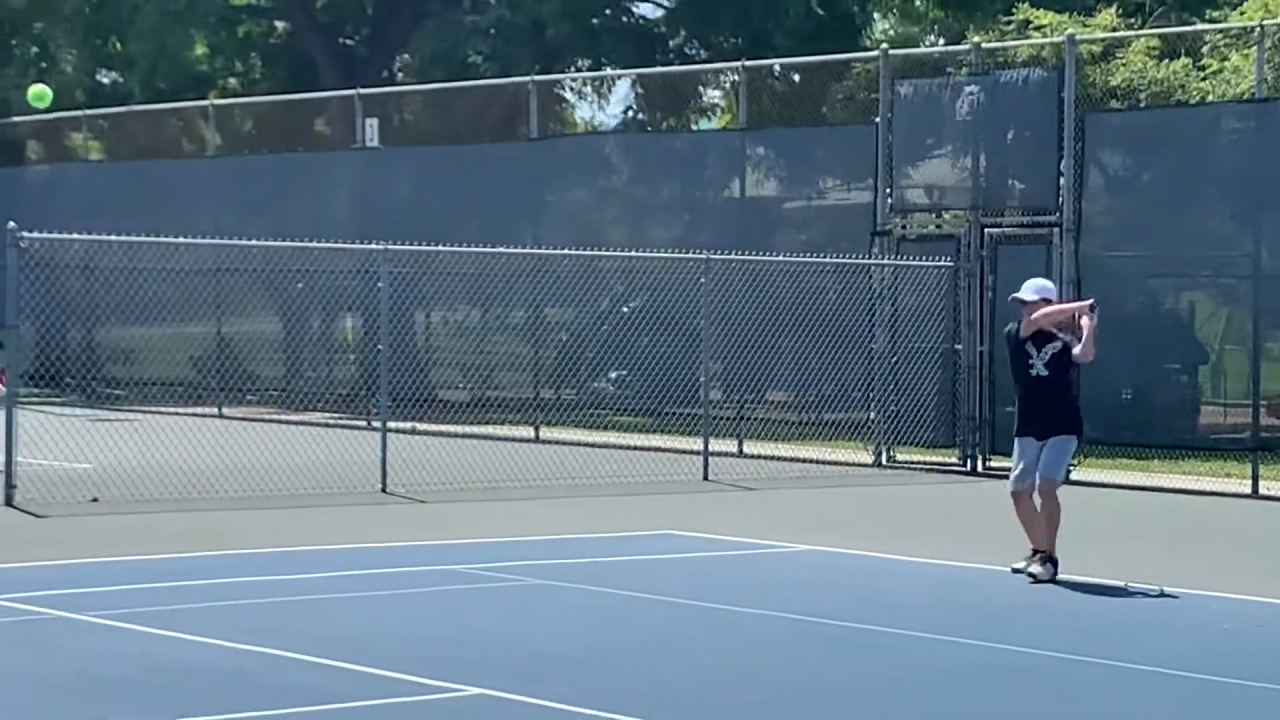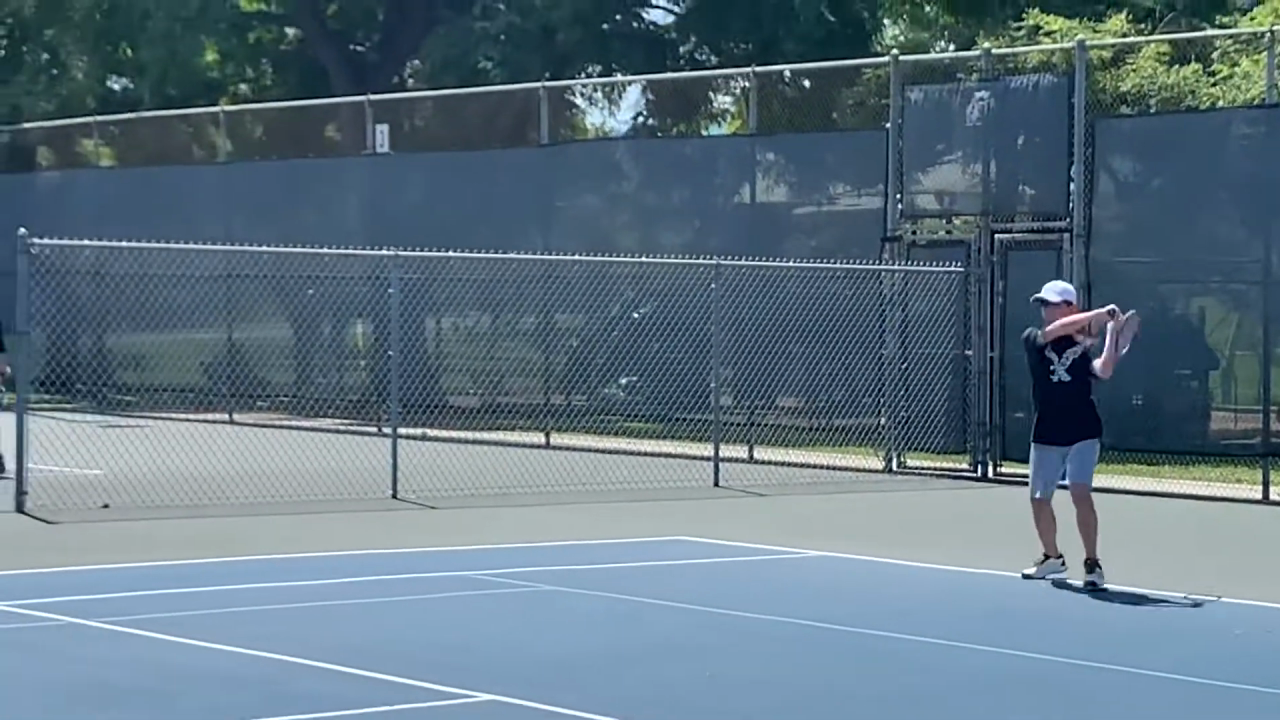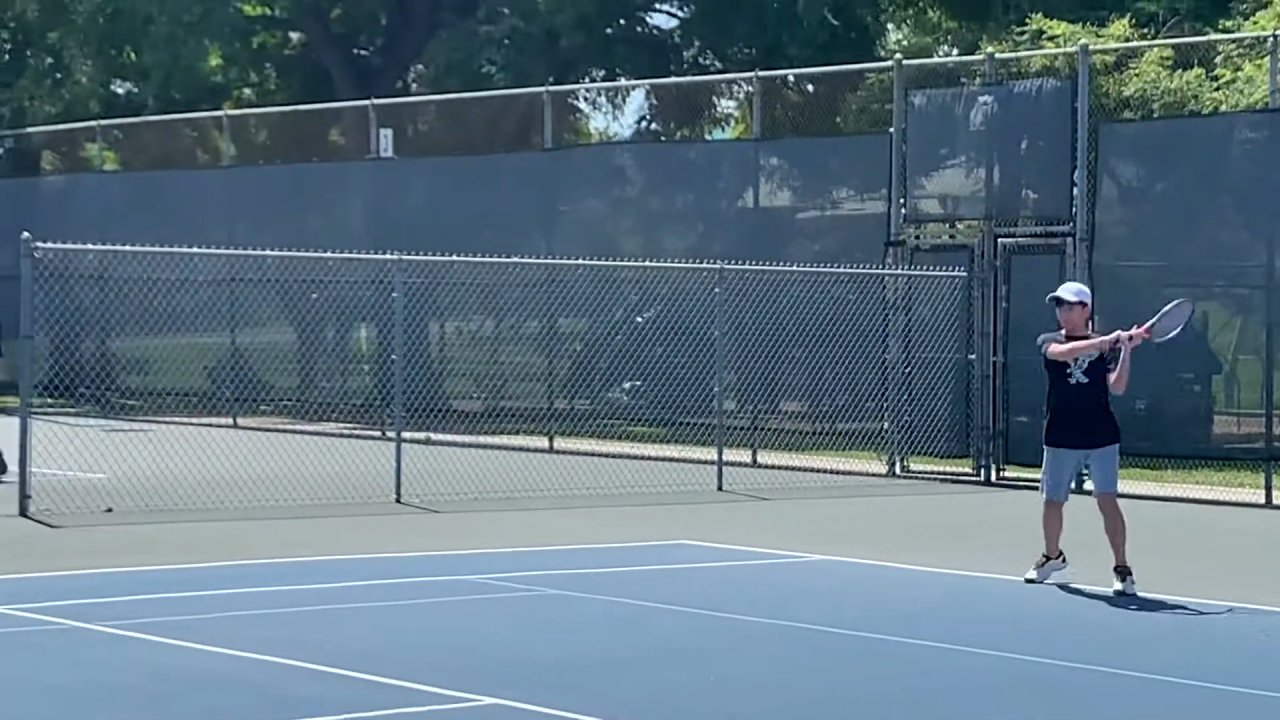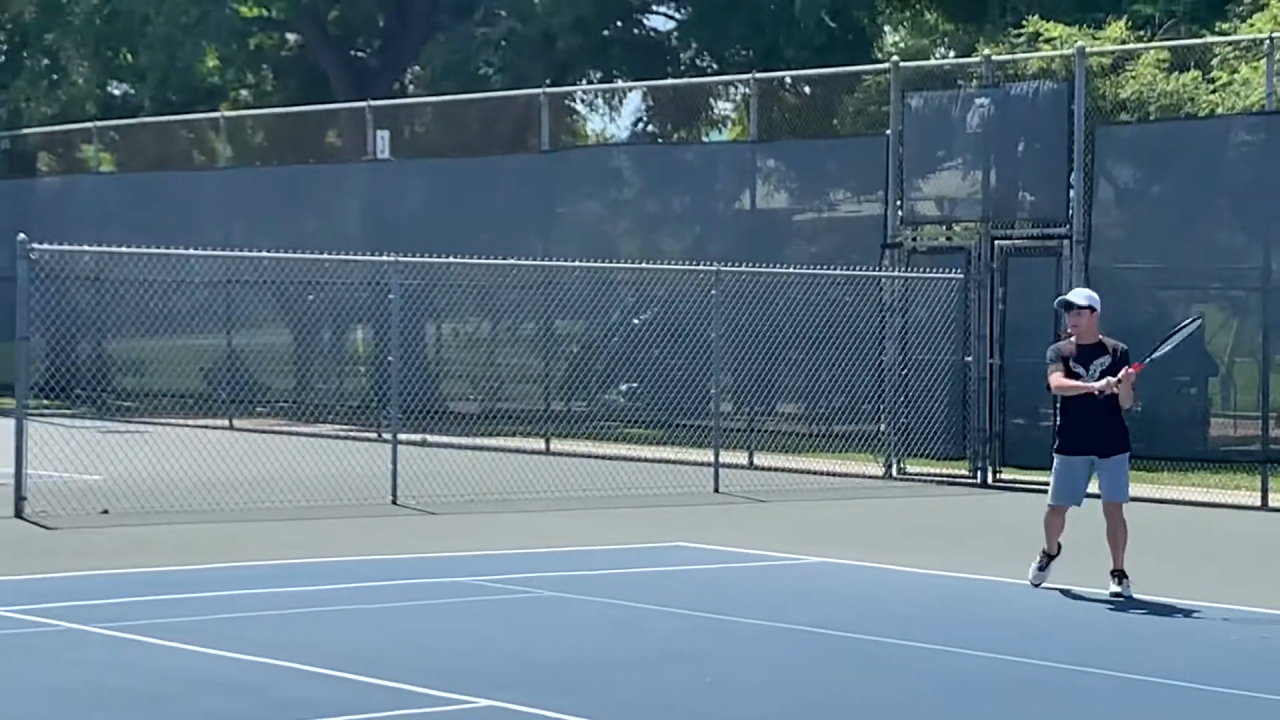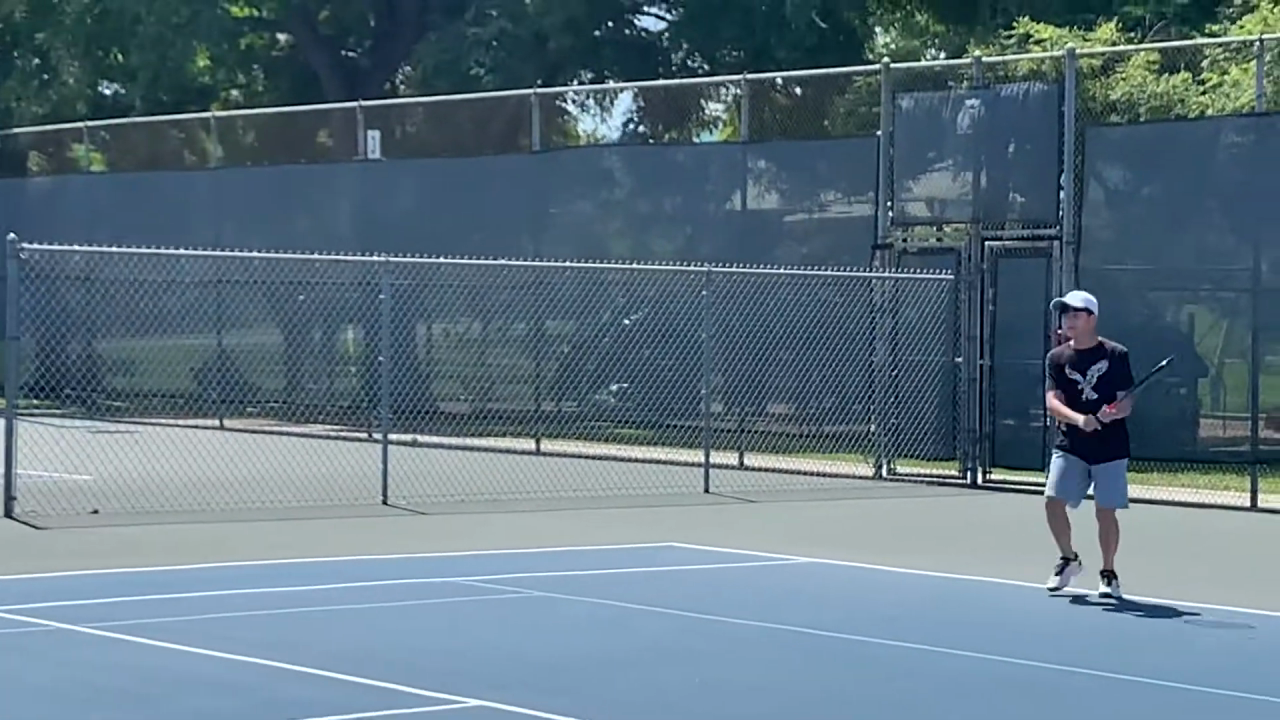
dt=0.1s
person 1, frame 1
left shoulder: (1064, 340)
right shoulder: (1015, 334)
left elbow: (1085, 355)
right elbow: (1036, 319)
left wrist: (1088, 323)
right wrist: (1082, 306)
left hip: (1063, 427)
right hip: (1028, 429)
left knee: (1046, 486)
right knee: (1019, 493)
left ankle: (1048, 558)
right ankle: (1040, 551)
person 1, frame 2
left shoulder: (1086, 343)
right shoulder: (1033, 338)
left elbow: (1105, 371)
right elbow: (1056, 332)
left wrist: (1111, 331)
right wrist: (1100, 314)
left hip: (1084, 432)
right hip: (1047, 434)
left knee: (1080, 494)
right knee: (1039, 500)
left ankle: (1093, 563)
right ankle: (1051, 557)
person 1, frame 3
left shoulder: (1105, 347)
right shoulder: (1048, 343)
left elbow: (1117, 388)
right elbow: (1063, 352)
left wrist: (1127, 348)
right wrist: (1106, 339)
left hip: (1102, 436)
right hip: (1061, 437)
left knee: (1107, 500)
right knee: (1052, 502)
left ankle: (1122, 570)
right ankle: (1052, 556)
person 1, frame 4
left shoulder: (1117, 352)
right shoulder: (1058, 352)
left elbow: (1126, 402)
right elbow: (1057, 384)
left wrist: (1124, 386)
right wrist: (1096, 385)
left hip: (1112, 443)
right hip: (1071, 444)
left knee: (1113, 508)
right knee: (1056, 508)
left ankle: (1118, 573)
right ankle: (1050, 552)
person 1, frame 5
left shoulder: (1117, 355)
right shoulder: (1057, 358)
left elbow: (1125, 406)
right elbow: (1052, 402)
left wrist: (1113, 412)
right wrist: (1078, 419)
left hip: (1111, 448)
right hip: (1070, 446)
left knee: (1106, 513)
right knee: (1053, 502)
left ankle: (1108, 573)
right ankle: (1068, 558)
